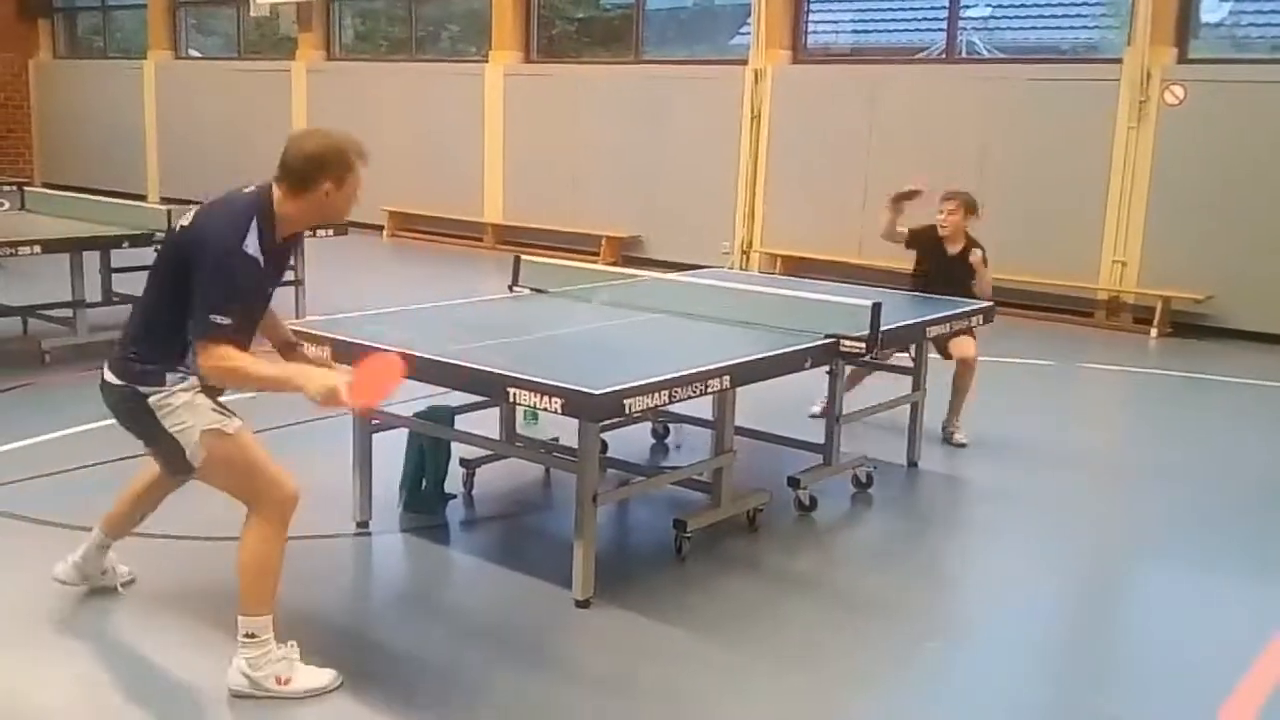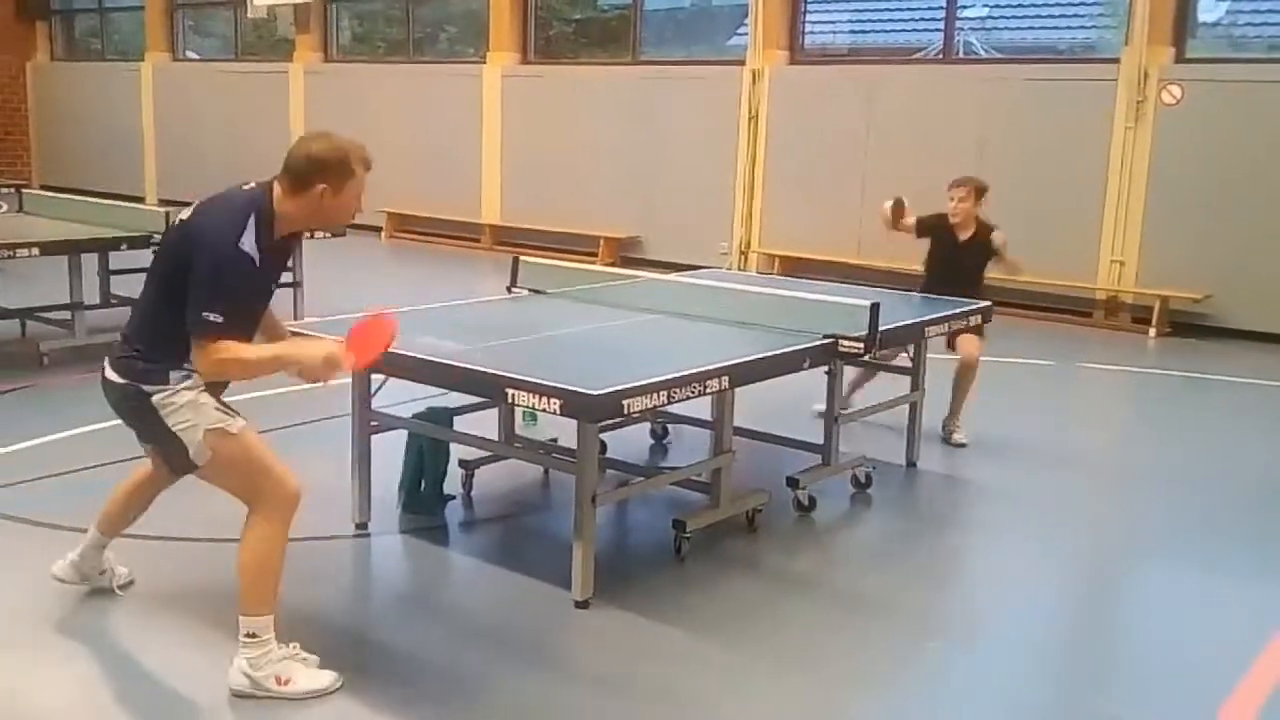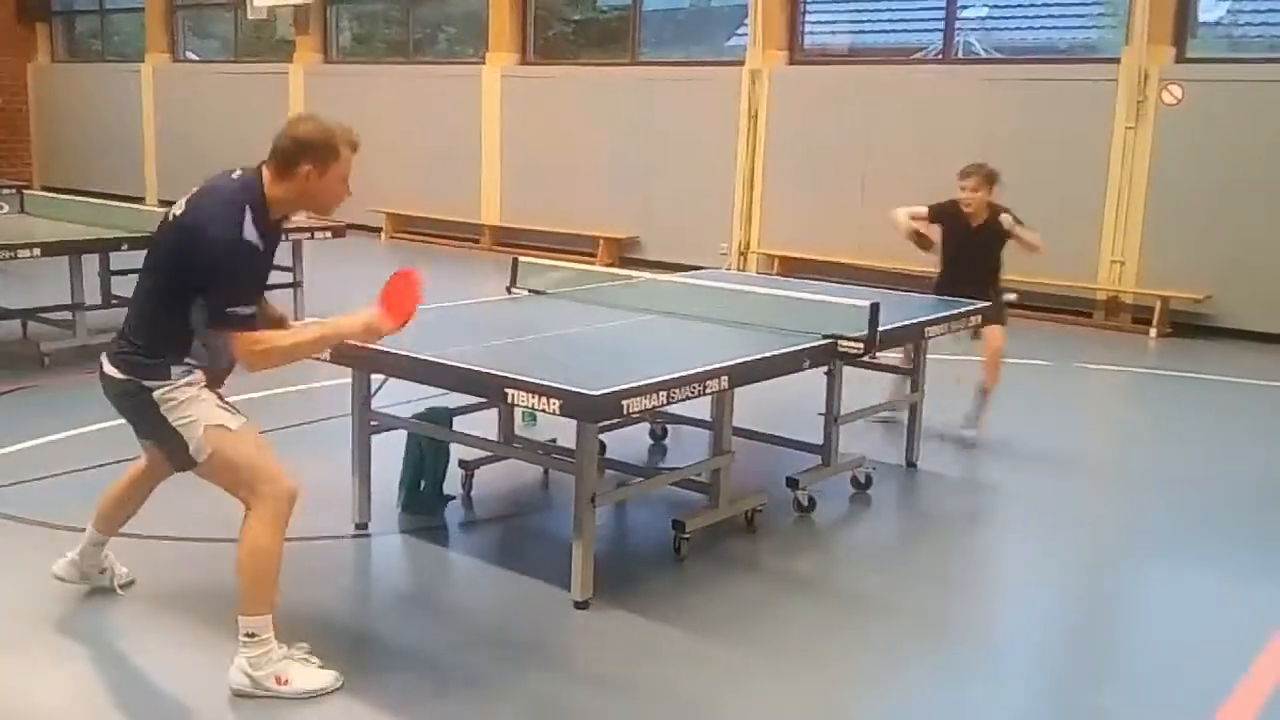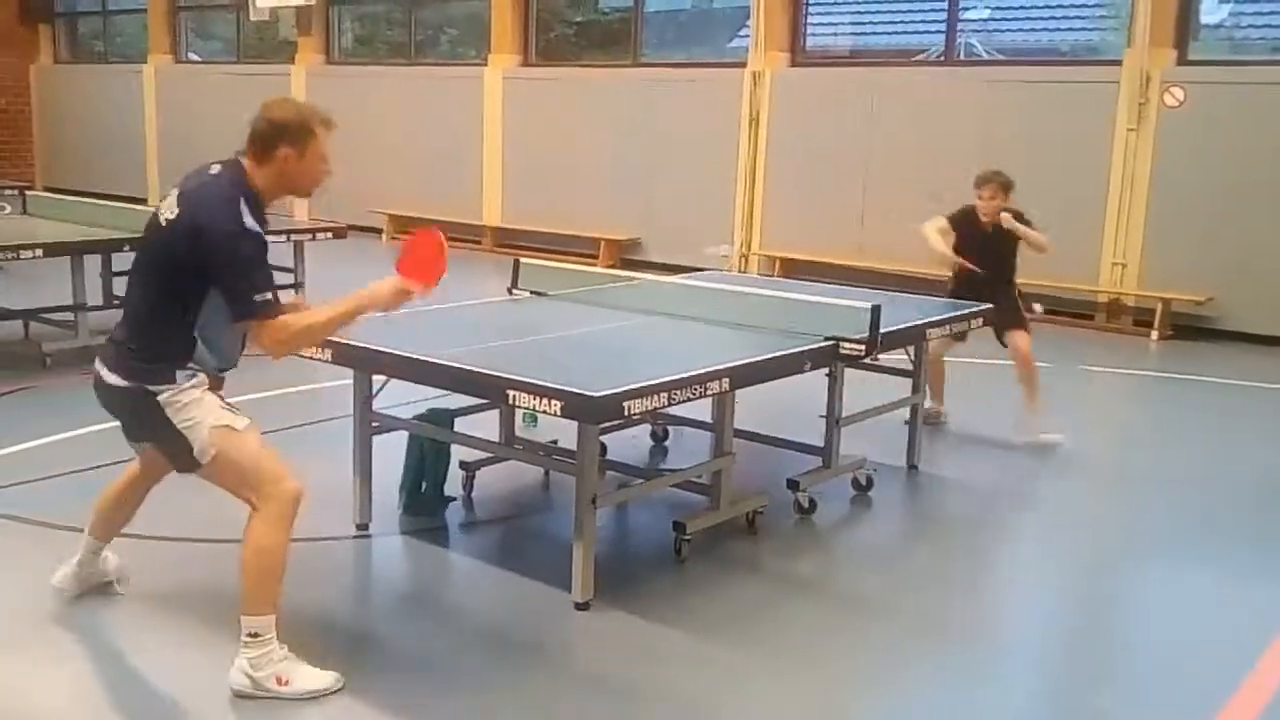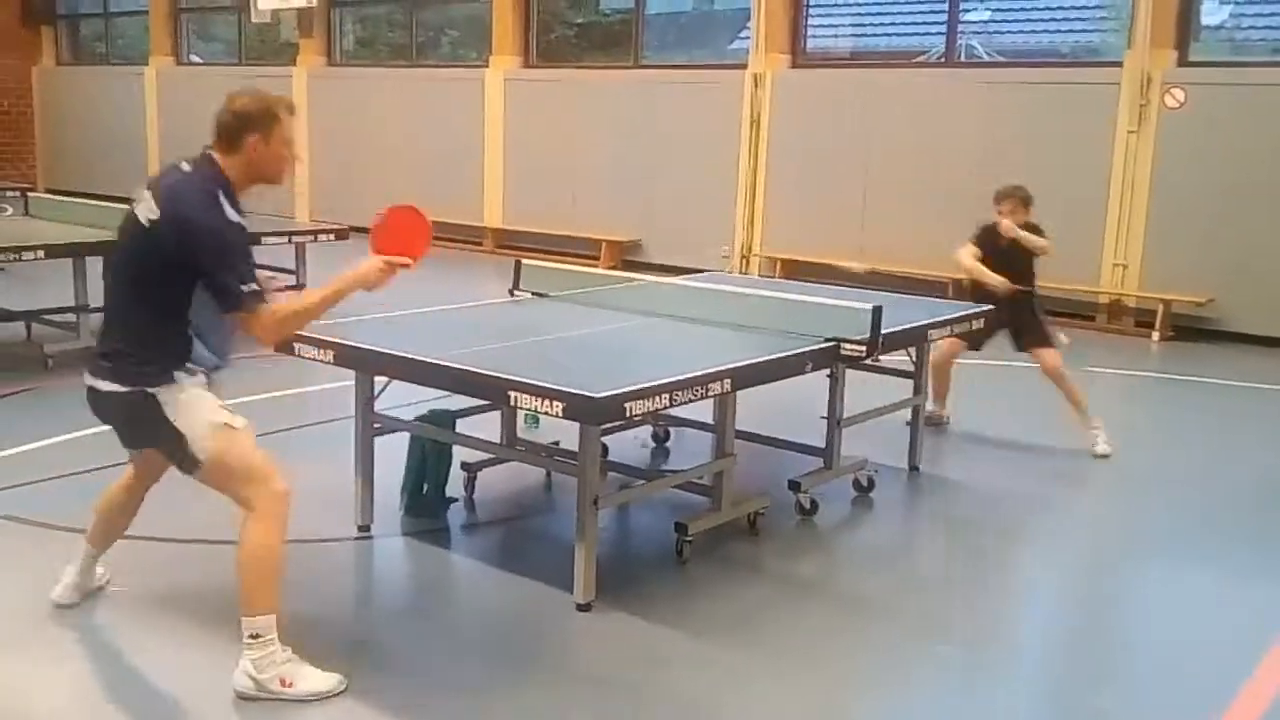
dt=0.1s
person 1, frame 1
left shoulder: (264, 215)
right shoulder: (232, 244)
right elbow: (215, 362)
left wrist: (291, 345)
right wrist: (306, 378)
left hip: (157, 372)
right hip: (155, 386)
left knee: (175, 468)
right knee: (275, 496)
left ankle: (88, 561)
right ankle: (256, 659)
person 1, frame 2
left shoulder: (268, 216)
right shoulder: (231, 241)
right elbow: (213, 360)
left wrist: (289, 342)
right wrist: (302, 356)
left hip: (153, 369)
right hip: (159, 382)
left knee: (167, 467)
right knee: (277, 493)
left ankle: (86, 561)
right ankle: (258, 660)
person 1, frame 3
left shoulder: (253, 194)
right shoulder: (228, 230)
right elbow: (250, 352)
left wrist: (287, 325)
right wrist: (339, 329)
left hip: (147, 366)
right hip: (158, 379)
left knee: (161, 460)
right knee: (273, 491)
left ankle: (87, 560)
right ankle: (258, 659)
person 1, frame 4
left shoulder: (211, 183)
right shoulder: (229, 227)
right elbow: (276, 339)
left wrist: (268, 310)
right wrist: (368, 301)
left hip: (130, 368)
right hip: (160, 383)
left knee: (152, 464)
right knee: (278, 494)
left ankle: (84, 567)
right ankle: (260, 660)
person 1, frame 5
left shoulder: (180, 179)
right shoulder: (209, 219)
right elbow: (264, 328)
left wrist: (260, 300)
right wrist: (351, 281)
left hip: (118, 373)
right hip: (155, 384)
left knee: (146, 469)
right knee: (268, 495)
left ankle: (80, 576)
right ankle: (262, 660)
person 2, frame 1
left shoulder: (975, 251)
right shoulder: (926, 236)
left elbow: (984, 295)
right elbow: (888, 235)
left wrist: (980, 268)
right wrist: (893, 209)
left knee: (968, 355)
left ankle: (952, 422)
person 2, frame 2
left shoulder: (988, 233)
right shoulder: (938, 221)
left elbow: (1014, 270)
right elbow: (901, 225)
left wrist: (1003, 251)
right wrist: (890, 216)
left knee: (970, 355)
right knee: (884, 353)
left ankle: (952, 421)
right ankle: (844, 398)
person 2, frame 3
left shoulder: (1000, 215)
right shoulder: (949, 209)
left elbow: (1035, 247)
right elbow: (901, 213)
left wrist: (1013, 229)
right wrist: (906, 225)
left hip: (985, 294)
right hip: (947, 291)
left knee: (994, 345)
left ankle: (977, 412)
right ankle: (897, 400)
person 2, frame 4
left shoulder: (1015, 218)
right shoulder: (965, 215)
left elbow: (1043, 247)
right elbow: (929, 227)
left wrist: (1016, 227)
right wrist: (942, 248)
left hip: (1001, 294)
right hip: (964, 292)
left knee: (1022, 350)
right knee: (933, 352)
left ankle: (1033, 418)
right ankle: (936, 408)
person 2, frame 5
left shoulder: (1030, 232)
right shoulder: (987, 233)
left elbow: (1043, 248)
right elbow: (964, 258)
left wrist: (1015, 233)
right wrist: (990, 278)
left hip: (1022, 307)
right hip: (984, 305)
left knee: (1054, 367)
right knee: (941, 356)
left ankle: (1093, 428)
right ankle: (937, 410)
